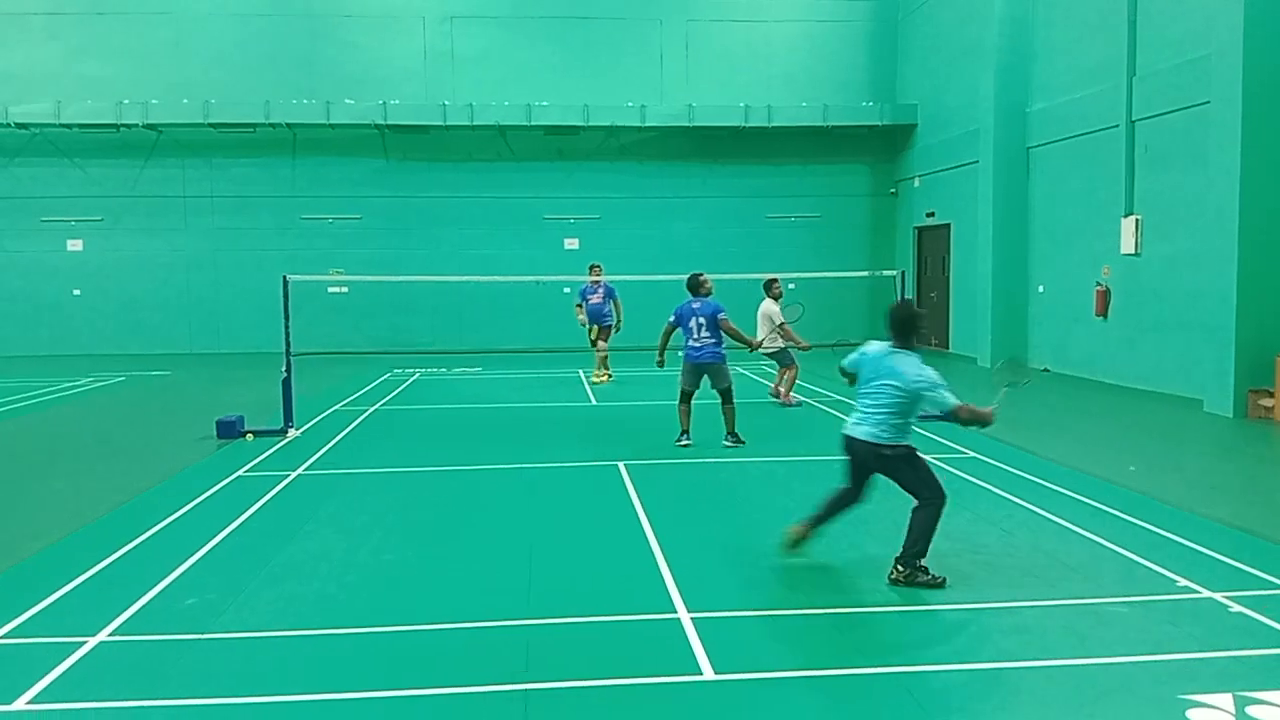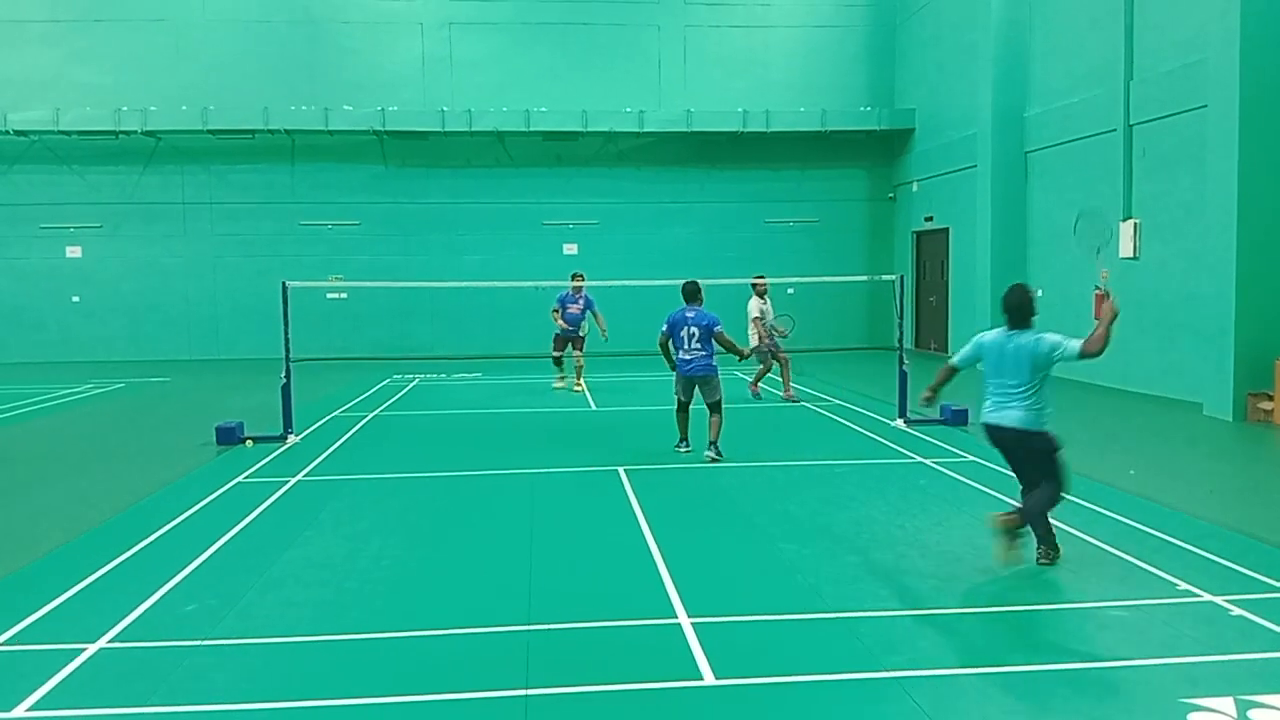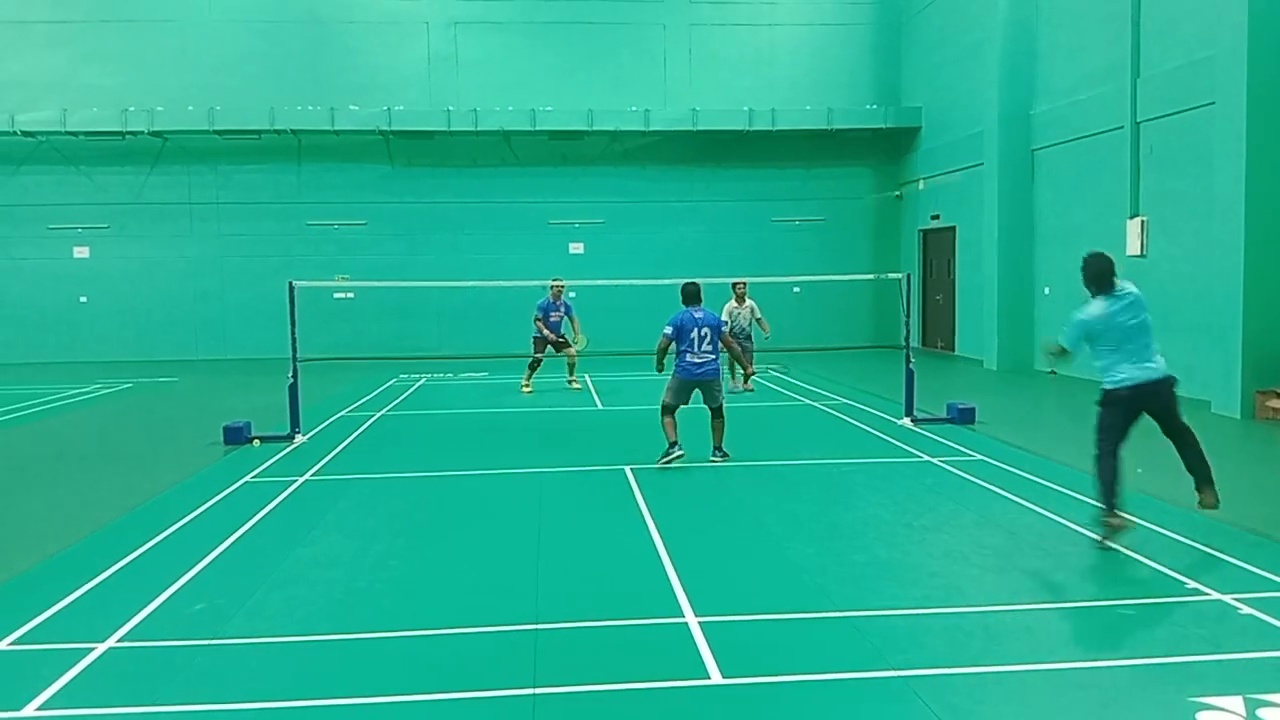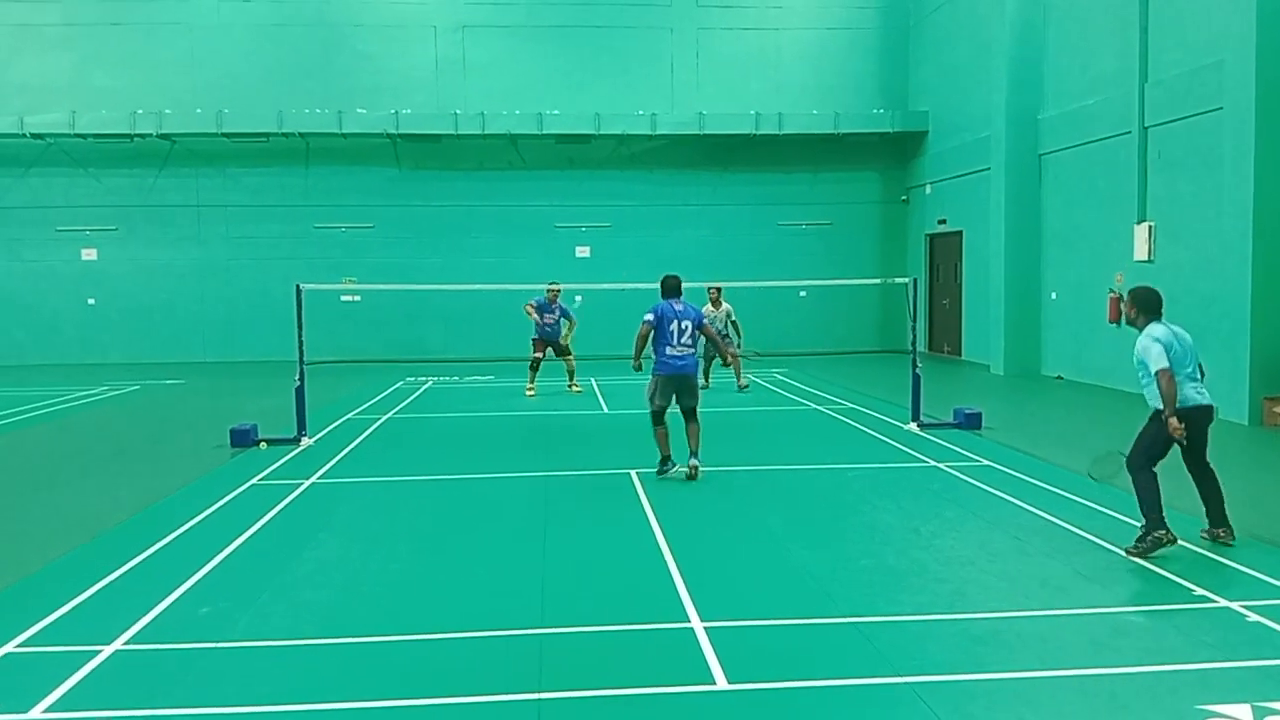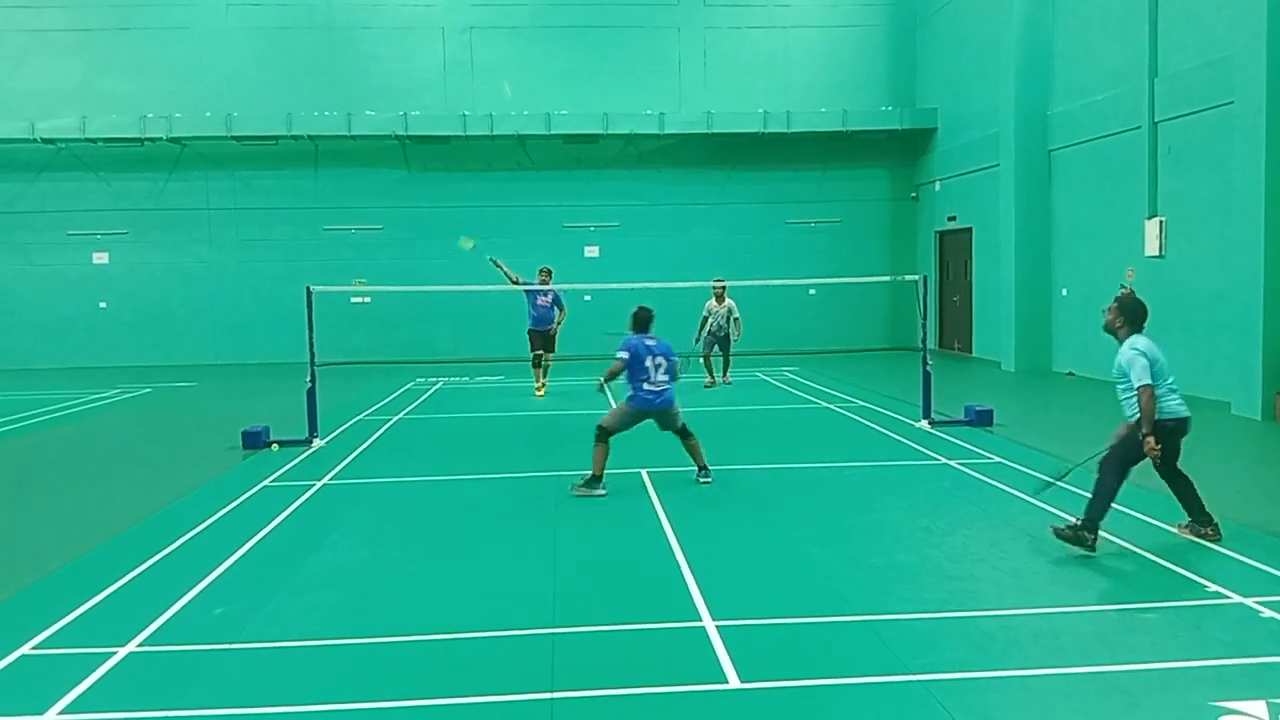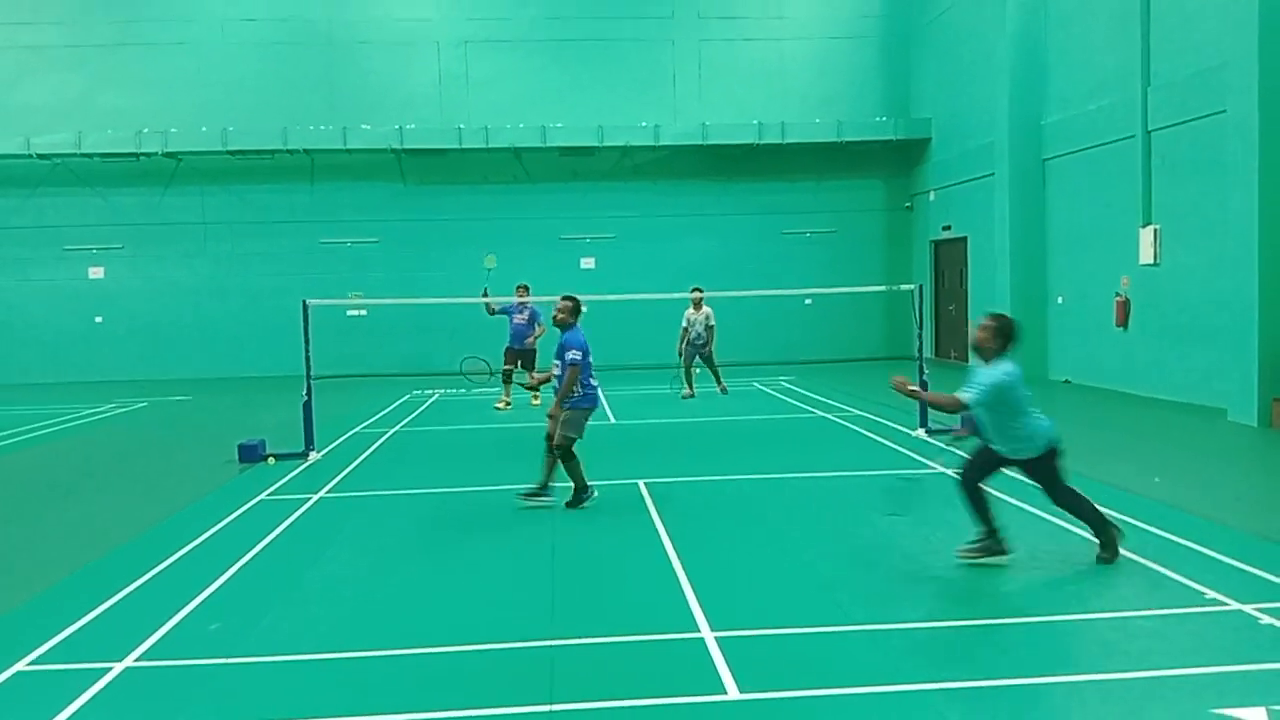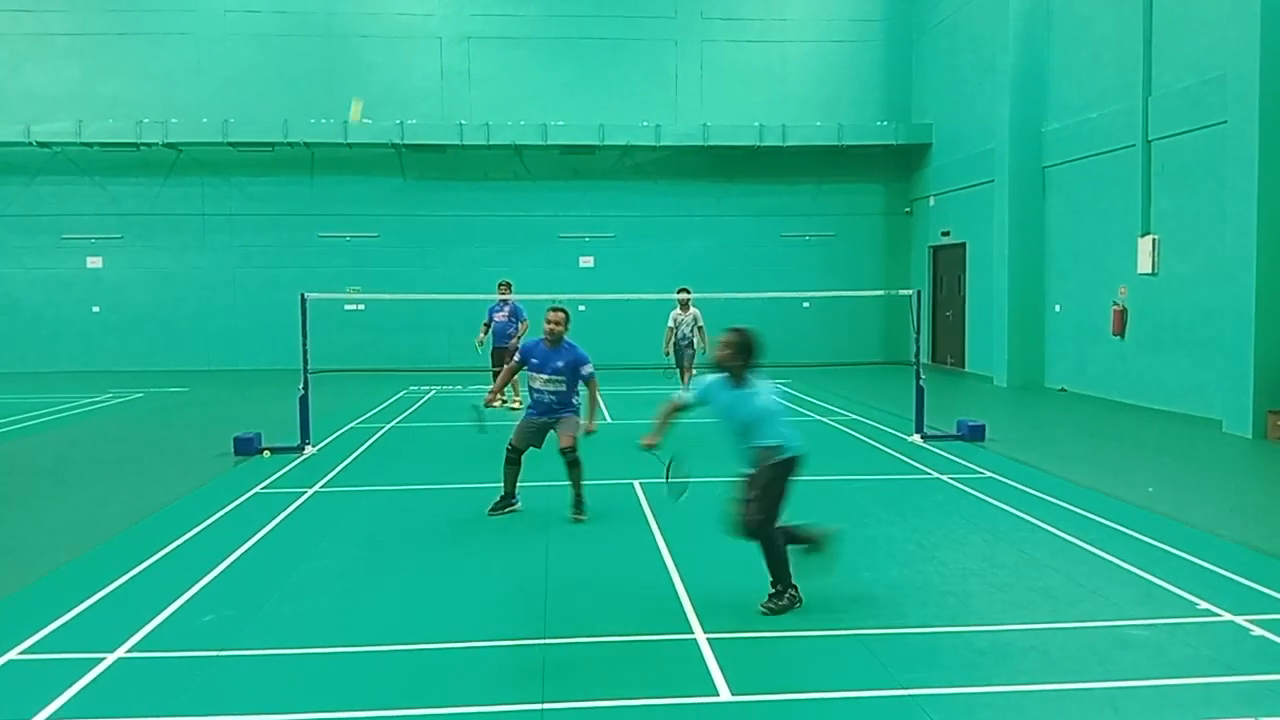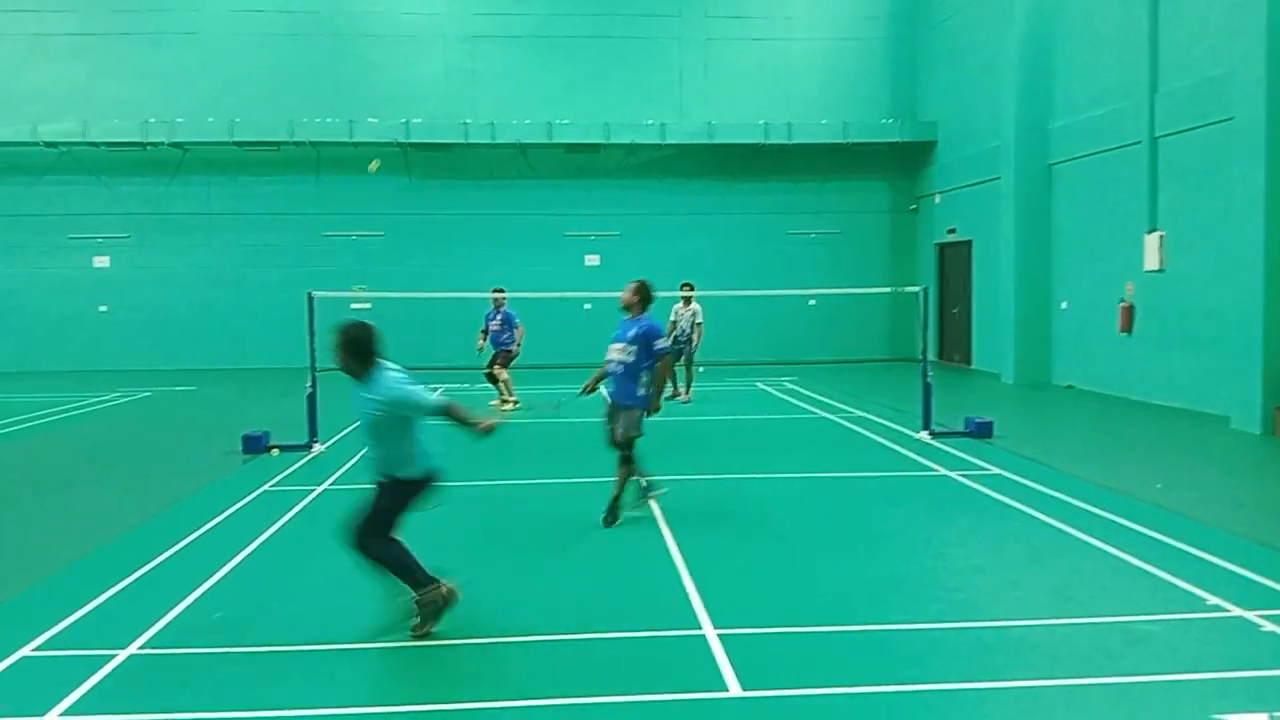
dt=0.4s
person 1, frame 1
left shoulder: (870, 350)
right shoulder: (921, 375)
left elbow: (846, 371)
right elbow: (960, 414)
left wrist: (860, 384)
right wrist: (986, 416)
left hip: (853, 437)
right hip: (888, 447)
left knee: (853, 490)
right knee: (932, 499)
left ankle: (806, 527)
right ankle: (906, 567)
person 1, frame 2
left shoulder: (985, 340)
right shoulder: (1043, 343)
left elbow: (951, 367)
right elbow: (1093, 349)
left wrist: (932, 391)
right wrist: (1108, 318)
left hip: (993, 424)
right hip: (1026, 428)
left knee: (1032, 483)
right knee: (1053, 484)
left ankle: (1046, 545)
right ankle: (1012, 521)
person 1, frame 3
left shoulder: (1085, 318)
right shoulder: (1132, 294)
left elbow: (1061, 352)
left wrist: (1052, 351)
left hip: (1119, 391)
right hip: (1156, 382)
left knee: (1106, 452)
right knee: (1180, 433)
left ankle: (1112, 515)
right ankle: (1206, 489)
person 1, frame 4
left shoulder: (1148, 340)
right shoulder: (1177, 332)
left elbow: (1165, 376)
right elbow: (1199, 371)
left wrist: (1171, 416)
left hip: (1180, 411)
right hip: (1202, 406)
left knee: (1138, 463)
right knee: (1199, 464)
left ankle: (1157, 530)
right ankle: (1220, 527)
person 1, frame 5
left shoulder: (1132, 351)
right shoulder: (1144, 345)
left elbow: (1146, 393)
left wrist: (1147, 434)
right wrist: (1129, 427)
left hip: (1162, 421)
right hip: (1176, 418)
left knee: (1111, 466)
right knee: (1169, 469)
left ankle: (1087, 530)
right ankle: (1204, 524)
person 1, frame 6
left shoulder: (997, 376)
right shoulder: (983, 368)
left elbow: (955, 405)
left wrist: (913, 392)
left hip: (1032, 445)
right hip: (1000, 443)
left knee: (1059, 494)
right knee: (968, 479)
left ankle: (1106, 534)
right ankle: (992, 540)
person 1, frame 7
left shoulder: (760, 399)
right shoulder: (713, 384)
left elbow: (769, 451)
right elbow: (677, 404)
left wrist: (752, 496)
right wrist: (657, 433)
left hip: (780, 458)
right hip: (759, 462)
left knee: (760, 523)
right knee: (751, 525)
left ankle: (785, 591)
right ankle: (809, 538)
person 1, frame 8
left shoulder: (394, 389)
right shoulder: (378, 371)
left elbow: (443, 406)
left wrist: (477, 425)
left hip: (410, 474)
right hip: (395, 473)
left knee: (366, 538)
right knee: (374, 537)
left ankle: (431, 590)
person 2, frame 1
left shoulder: (681, 309)
right shoulder: (715, 306)
left elbow: (667, 332)
right elbow: (729, 330)
left wrist: (660, 354)
right wrist: (751, 343)
left hip: (691, 359)
right hip: (715, 358)
left knee: (685, 397)
right knee: (726, 396)
left ankle: (684, 434)
right ankle: (730, 435)
person 2, frame 2
left shoulder: (674, 316)
right shoulder: (709, 317)
left elbow: (662, 342)
right elbow: (725, 342)
left wrist: (671, 361)
right wrist: (742, 353)
left hip: (683, 370)
right hip: (706, 370)
left knee: (682, 405)
right knee: (715, 409)
left ankle: (683, 441)
right ankle: (712, 446)
person 2, frame 3
left shoulder: (678, 319)
right shoulder: (714, 318)
left elbow: (663, 345)
right elbow: (730, 345)
left wrist: (659, 363)
right wrist: (746, 367)
left hip: (684, 373)
right hip: (710, 373)
left knee: (667, 410)
right knee: (717, 411)
left ankle: (673, 446)
right ankle: (717, 450)
person 2, frame 4
left shoulder: (658, 309)
right shoulder: (694, 311)
left elbow: (644, 333)
right elbow: (712, 336)
left wrist: (636, 358)
right wrist: (726, 352)
left hip: (664, 369)
right hip: (689, 369)
left knee: (657, 415)
right knee: (690, 415)
left ankle: (667, 460)
right ankle: (694, 456)
person 2, frame 5
left shoulder: (630, 343)
right shoulder: (665, 345)
left elbow: (617, 368)
right elbow: (672, 373)
left wrist: (604, 380)
left hip: (638, 402)
right hip: (665, 401)
left knee: (602, 432)
right knee: (684, 432)
left ankle: (595, 481)
right ankle: (703, 470)
person 2, frame 6
left shoulder: (571, 339)
right shoulder: (571, 335)
left elbow: (573, 373)
left wrist: (557, 404)
right wrist: (540, 379)
left hip: (579, 400)
right hip: (576, 399)
left knee: (561, 447)
right knee: (551, 441)
left ankle: (583, 491)
right ankle: (543, 488)
person 2, frame 7
left shoulder: (576, 354)
right shoulder: (530, 347)
left elbow: (592, 386)
right elbow: (510, 369)
left wrist: (591, 419)
right wrist: (494, 392)
left hip: (565, 413)
right hip: (536, 412)
left knee: (568, 451)
right knee: (513, 451)
left ankle: (578, 499)
right ankle: (509, 498)
person 2, frame 8
left shoulder: (650, 327)
right shoulder: (625, 324)
left elbow: (664, 362)
left wrist: (656, 398)
right wrist: (594, 379)
left hip: (634, 398)
right hip: (616, 395)
left knee: (625, 446)
right knee: (619, 443)
left ankle: (616, 502)
right ankle: (644, 485)
